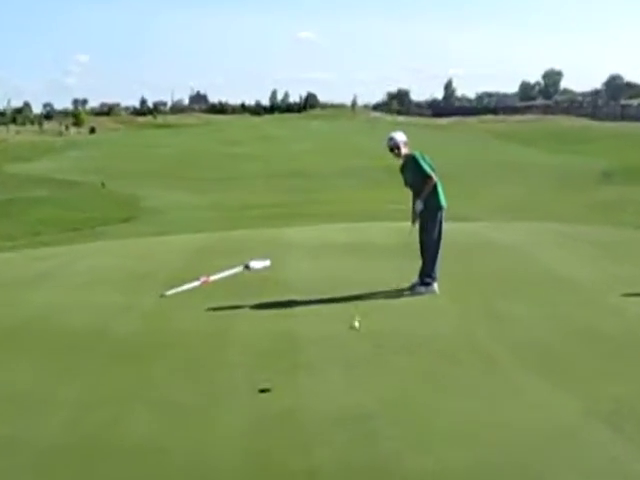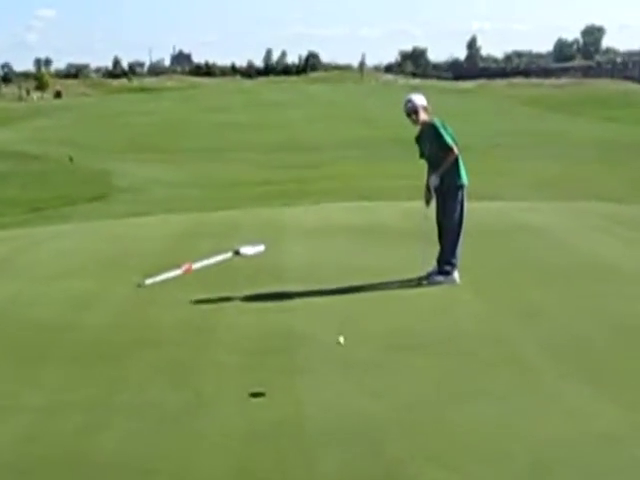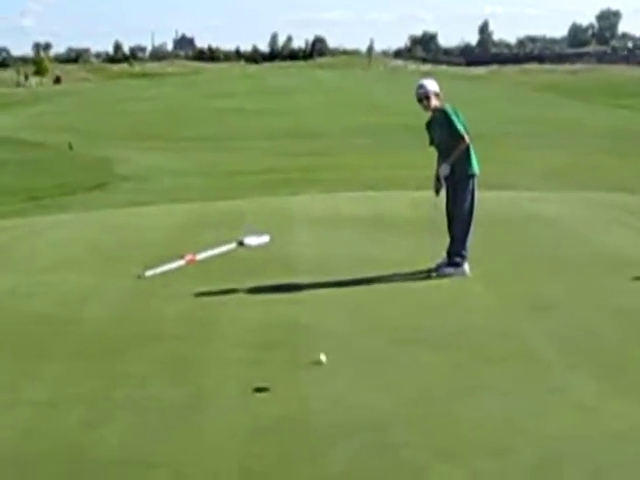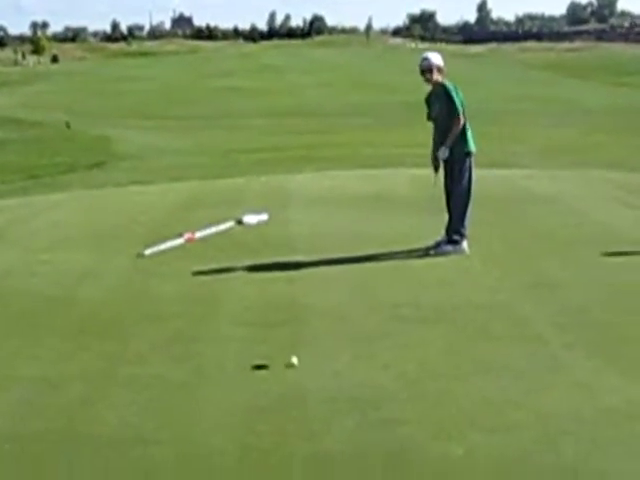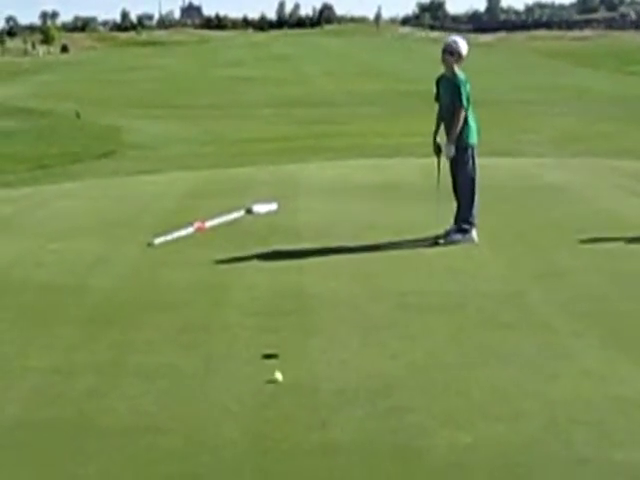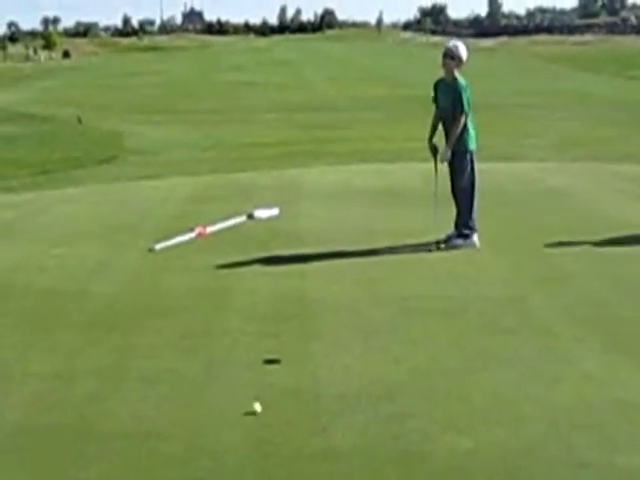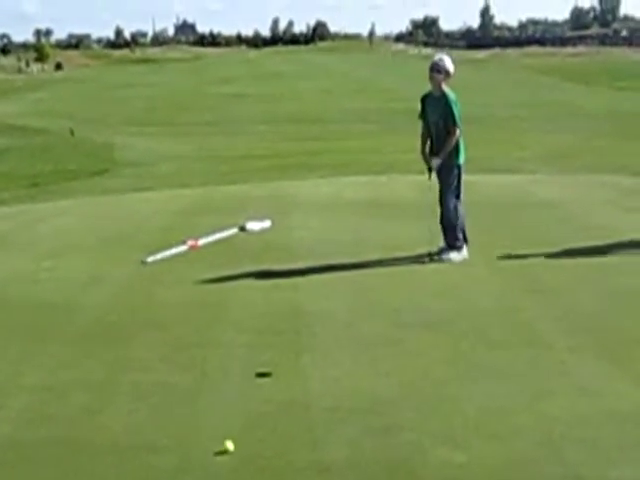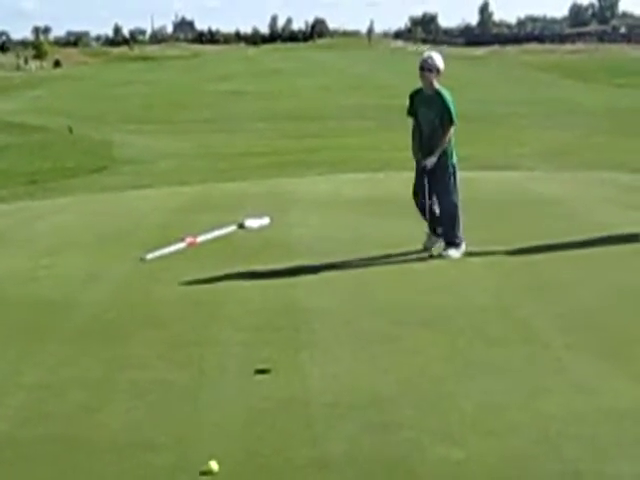
dt=0.3s
person 1, frame 1
left shoulder: (416, 157)
right shoulder: (404, 168)
left elbow: (433, 179)
left wrist: (420, 201)
right wrist: (414, 210)
left hip: (433, 205)
right hip: (424, 207)
left knee: (431, 244)
right knee: (425, 244)
left ankle: (429, 282)
right ankle: (424, 278)
person 1, frame 2
left shoulder: (436, 126)
right shoulder: (420, 137)
left elbow: (454, 152)
left wrist: (437, 175)
right wrist: (427, 188)
left hip: (453, 182)
right hip: (441, 184)
left knee: (451, 225)
right knee: (443, 225)
left ankle: (449, 271)
right ankle: (443, 266)
person 1, frame 3
left shoulder: (448, 113)
right shoulder: (431, 123)
left elbow: (465, 140)
left wrist: (447, 164)
right wrist: (437, 176)
left hip: (464, 171)
right hip: (451, 173)
left knee: (461, 216)
right knee: (453, 216)
left ankle: (459, 262)
right ankle: (453, 257)
person 1, frame 4
left shoulder: (449, 90)
right shoulder: (430, 97)
left elbow: (460, 119)
left wrist: (445, 147)
right wrist: (434, 153)
left hip: (461, 149)
right hip: (447, 151)
left knee: (459, 194)
right knee: (450, 194)
left ankle: (458, 240)
right ankle: (451, 235)
person 1, frame 5
left shoulder: (459, 80)
right shoulder: (441, 80)
left elbow: (461, 113)
left wrist: (451, 142)
right wrist: (435, 136)
left hip: (463, 138)
right hip: (453, 139)
left knee: (465, 183)
right knee: (457, 183)
left ankle: (467, 229)
right ankle: (461, 224)
person 1, frame 6
left shoulder: (459, 86)
right shoulder: (439, 84)
left elbow: (461, 118)
left wrist: (448, 147)
right wrist: (431, 137)
left hip: (462, 143)
right hip: (453, 143)
left knee: (464, 188)
right knee: (457, 188)
left ankle: (468, 234)
right ankle: (462, 229)
person 1, frame 7
left shoulder: (449, 99)
right shoulder: (426, 99)
left elbow: (455, 132)
left wrist: (440, 157)
right wrist: (424, 150)
left hip: (451, 158)
right hip: (439, 157)
left knee: (449, 202)
right knee: (449, 201)
left ankle: (457, 246)
right ankle: (457, 241)
person 1, frame 8
left shoulder: (443, 97)
right shoulder: (415, 96)
left elbow: (450, 129)
left wrist: (435, 155)
right wrist: (415, 151)
left hip: (442, 157)
right hip: (424, 155)
left knee: (447, 201)
right knee: (420, 197)
left ankle: (455, 243)
right ankle: (437, 231)
